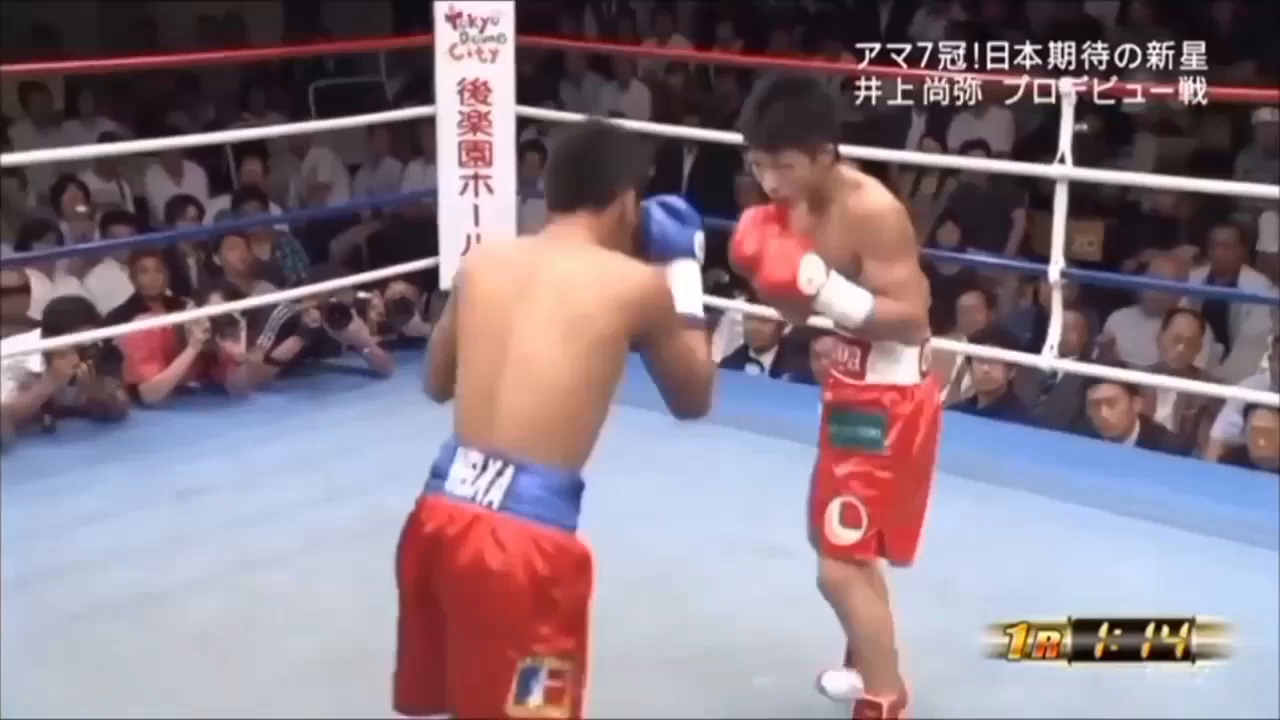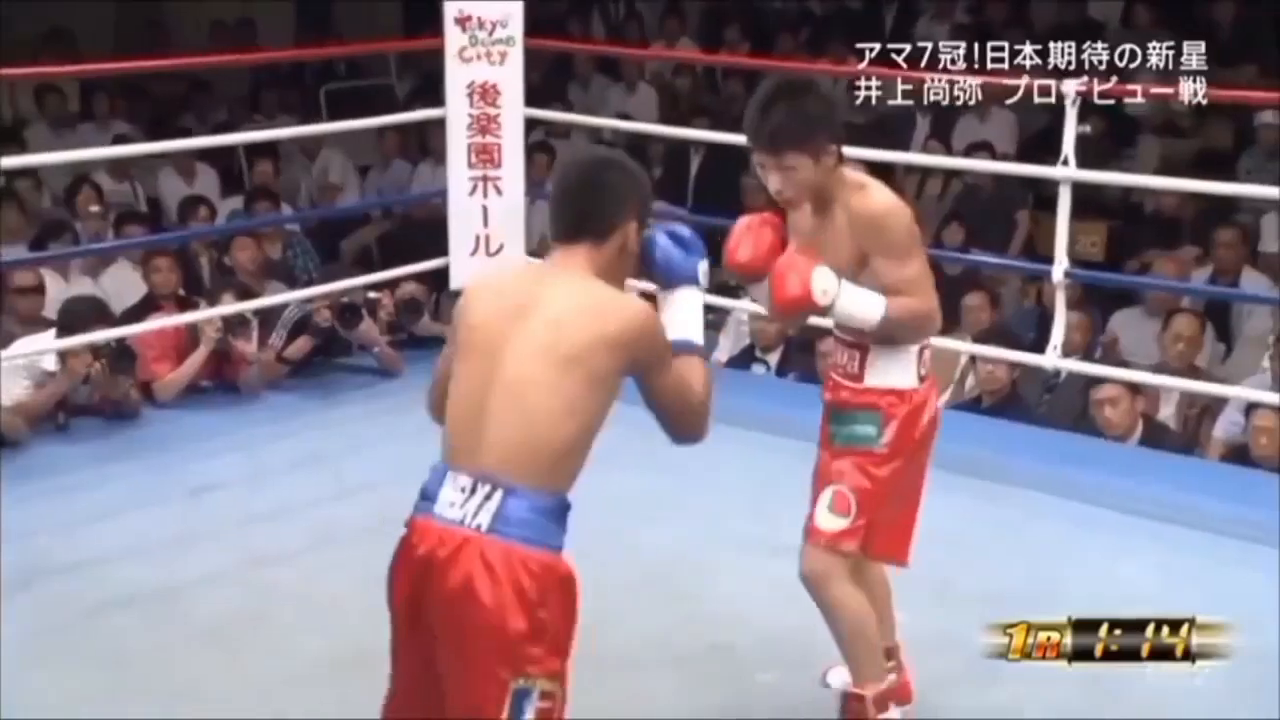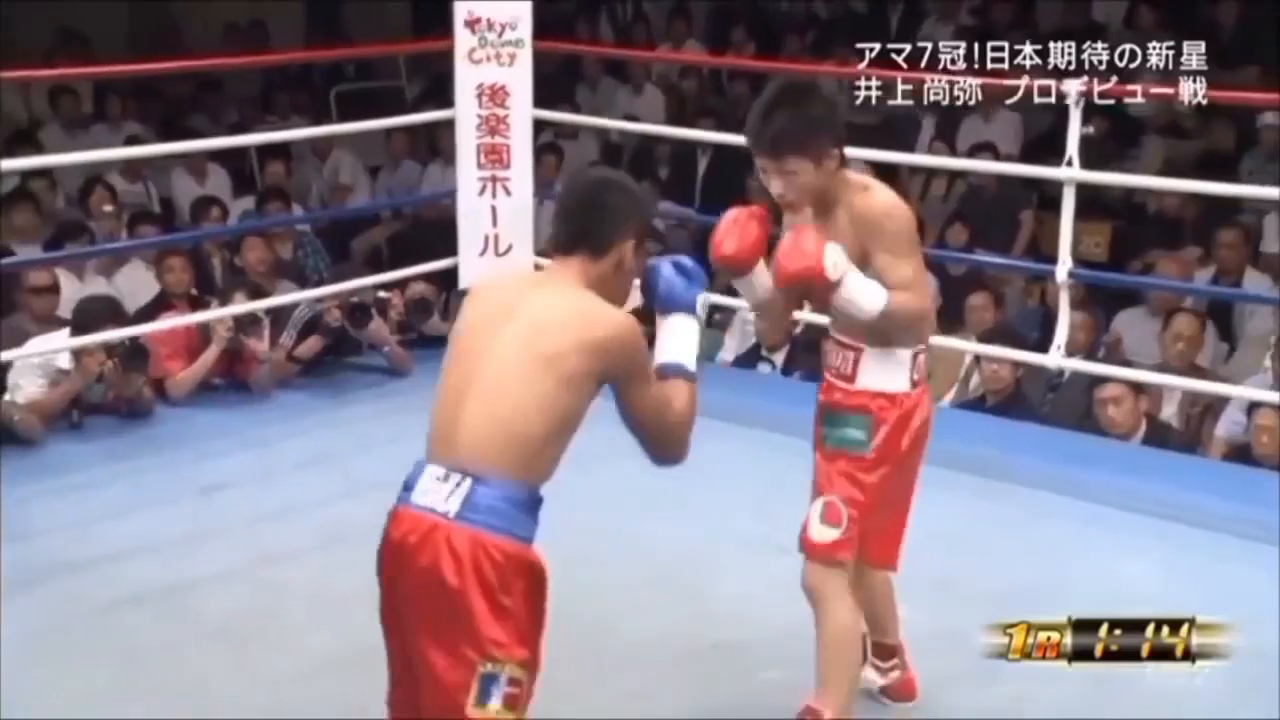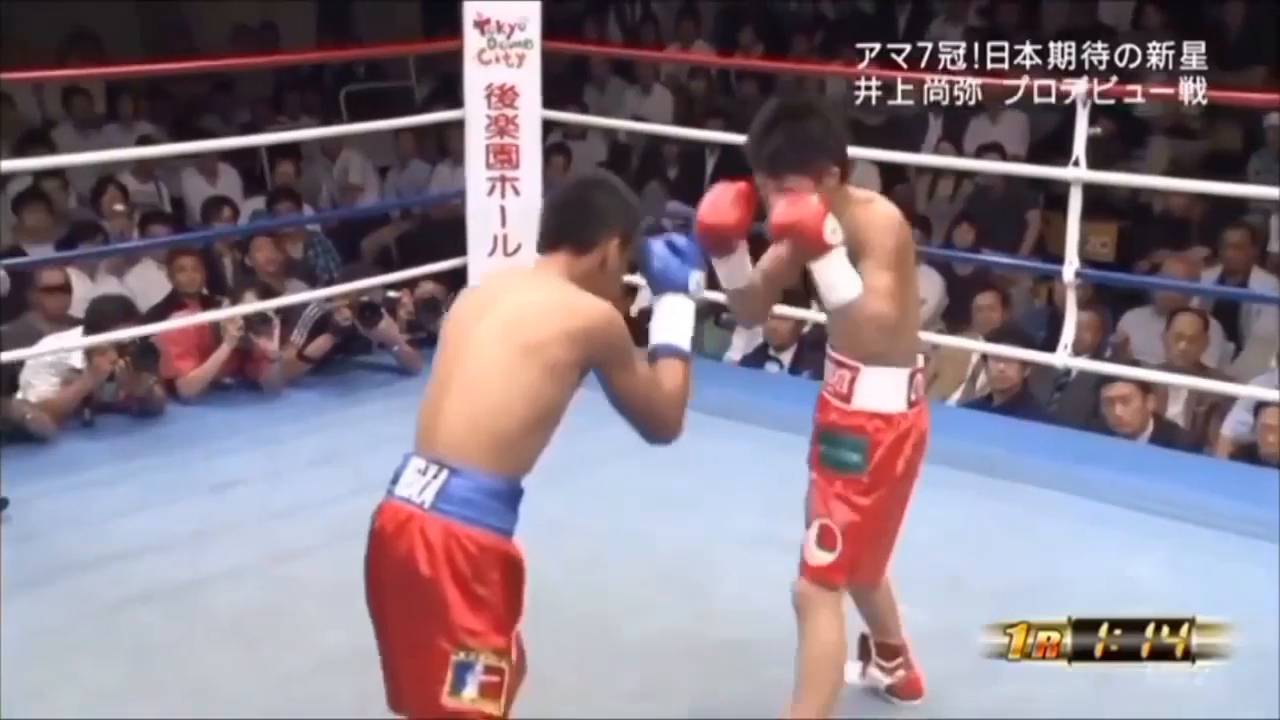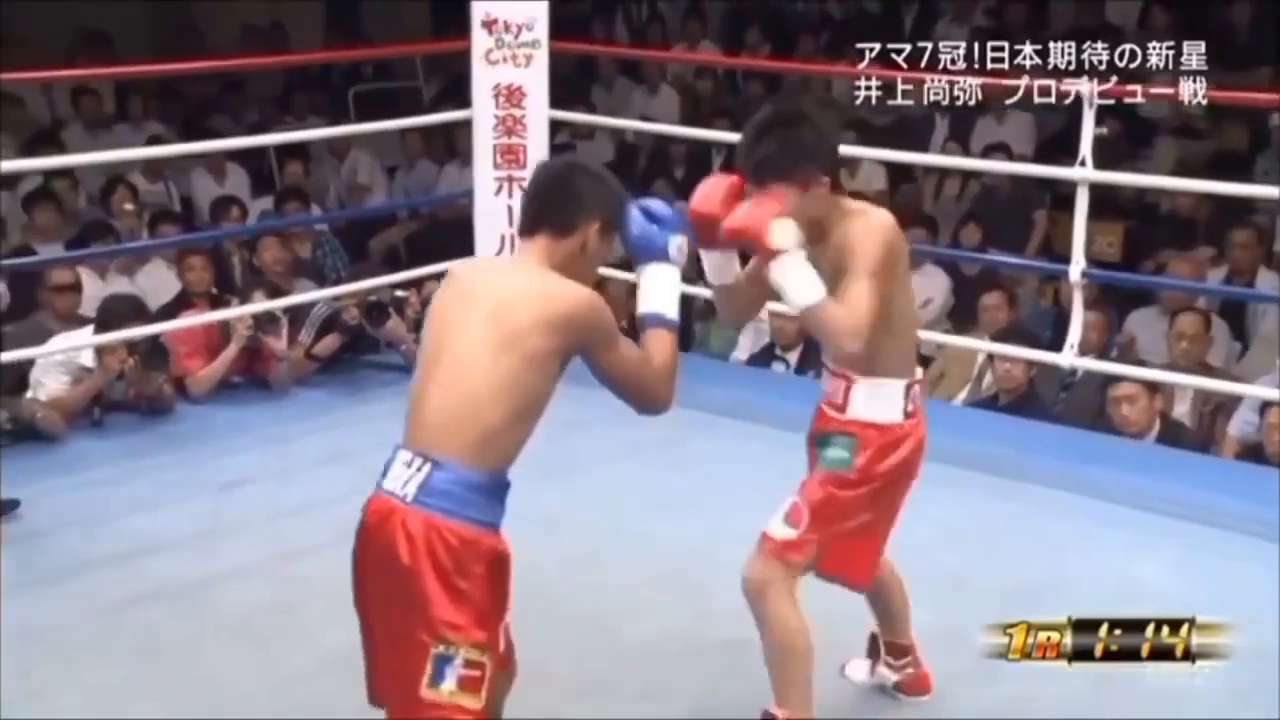
dt=0.1s
person 1, frame 1
left shoulder: (871, 209)
right shoulder: (799, 206)
left elbow: (910, 318)
left wrist: (822, 288)
right wrist: (769, 267)
left hip: (892, 399)
right hip: (850, 389)
left knee: (838, 569)
right knee: (852, 548)
person 1, frame 2
left shoulder: (877, 210)
right shoulder: (801, 208)
left elbow: (924, 315)
right elbow: (798, 304)
left wrist: (833, 295)
right wrist: (766, 272)
left hip: (889, 401)
right hip: (850, 390)
left knee: (823, 562)
right knee: (850, 546)
right ankle: (883, 668)
person 1, frame 3
left shoulder: (878, 208)
right shoulder: (811, 214)
left elbow: (917, 317)
right elbow: (774, 310)
left wrist: (843, 280)
right wrist: (748, 268)
left hip: (884, 400)
right hip: (846, 390)
left knee: (826, 572)
right knee: (856, 546)
right ankle: (889, 664)
person 1, frame 4
left shoulder: (877, 222)
right shoulder: (805, 223)
left elbow: (877, 338)
right elbow: (750, 311)
left wrist: (827, 254)
right wrist: (726, 246)
left hip: (879, 420)
right hip: (844, 407)
left knee: (816, 590)
right knee: (852, 556)
right ankle: (893, 664)
person 1, frame 5
left shoulder: (868, 231)
right shoulder: (808, 229)
left elbow: (848, 342)
right elbow: (735, 308)
left wrist: (788, 256)
right wrist: (717, 238)
left hip: (871, 428)
right hip: (845, 410)
left knee: (766, 575)
right knee: (859, 550)
right ankle: (898, 658)
person 2, frame 1
left shoulder: (483, 263)
right shoulder: (634, 285)
right elbow: (694, 398)
right wrist: (681, 268)
left hip: (442, 509)
right hip: (523, 533)
person 2, frame 2
left shoulder: (486, 290)
right shoulder: (629, 318)
right elbow: (689, 424)
right wrist: (684, 297)
left hip: (433, 530)
right hip: (511, 555)
person 2, frame 3
left shoulder: (489, 293)
right shoulder: (610, 328)
right elbow: (669, 444)
right wrist: (680, 323)
left hip: (417, 519)
right hip: (480, 541)
person 2, frame 4
left shoulder: (481, 291)
right shoulder: (593, 318)
right elbow: (663, 422)
right wrist: (676, 301)
left hip: (406, 511)
right hip: (461, 534)
person 2, frame 5
left shoulder: (464, 277)
right shoulder: (574, 305)
right elbow: (655, 393)
right wrist: (660, 271)
left hip: (399, 507)
right hip: (449, 529)
